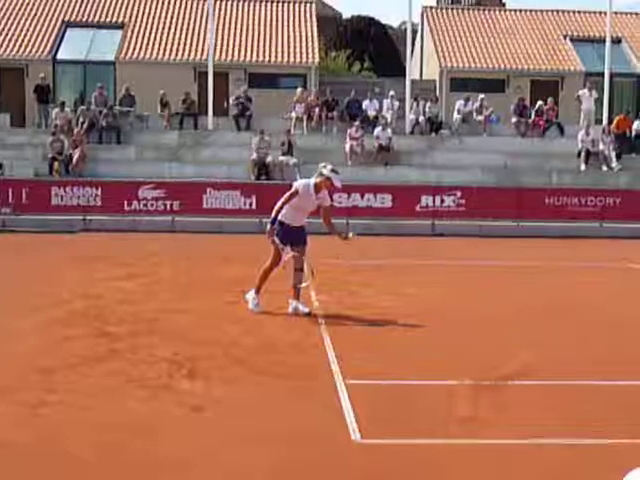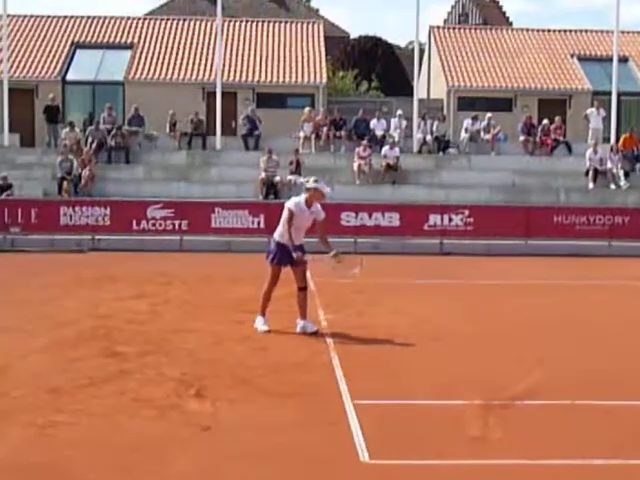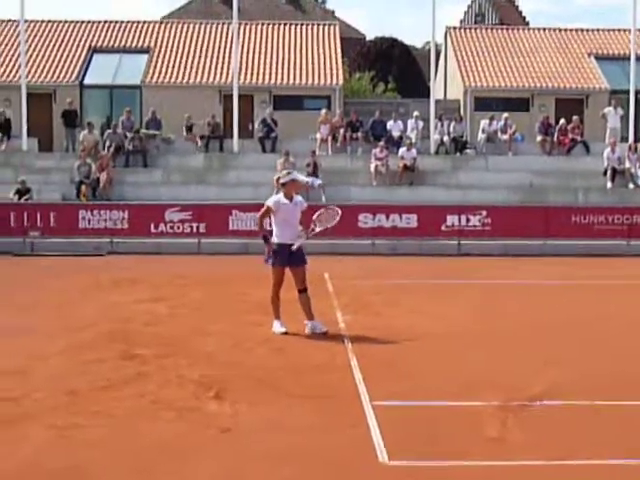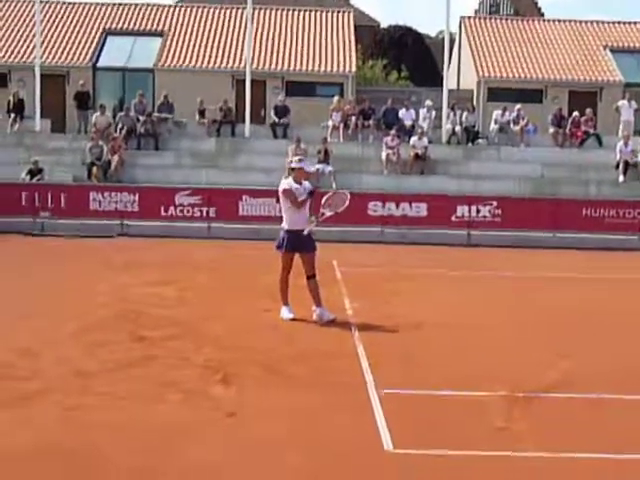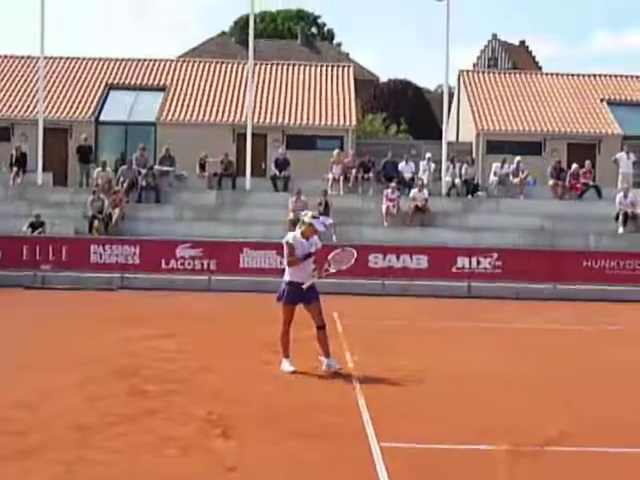
dt=1s
person 1, frame 1
left shoulder: (324, 197)
right shoulder: (302, 185)
left elbow: (327, 221)
right elbow: (281, 203)
left wrist: (340, 235)
right wrist: (271, 223)
left hip: (299, 229)
right hip: (283, 224)
left knee: (299, 265)
right knee: (274, 262)
left ankle: (295, 302)
right ankle: (254, 294)
person 1, frame 2
left shoulder: (317, 211)
right shoulder: (294, 204)
left elbow: (321, 236)
right elbow: (287, 229)
left wrist: (332, 251)
right wrist: (293, 250)
left hip: (297, 246)
right hip: (280, 244)
left knee: (302, 284)
right knee: (272, 283)
left ankle: (302, 322)
right ankle: (261, 317)
person 1, frame 3
left shoulder: (299, 201)
right shoulder: (275, 201)
right elbow: (259, 220)
left wrist: (304, 230)
right wrist: (266, 241)
left hip: (295, 247)
right hip: (279, 247)
left knee: (302, 286)
right knee: (277, 286)
left ankle: (311, 322)
right ankle: (277, 321)
person 1, frame 4
left shoulder: (306, 185)
right shoulder: (286, 185)
right elbow: (298, 205)
right wrist: (310, 193)
left hip: (305, 233)
right hip: (290, 233)
left knee: (311, 273)
right knee: (286, 272)
left ankle: (318, 309)
right ankle: (285, 307)
person 1, frame 5
left shoulder: (314, 241)
right shoulder: (291, 238)
right elbow: (290, 262)
left wrist: (317, 269)
right wrist: (309, 255)
left hip: (308, 286)
right hip: (291, 286)
left knee: (320, 322)
right knee: (286, 324)
left ankle: (327, 359)
right ankle: (285, 360)
